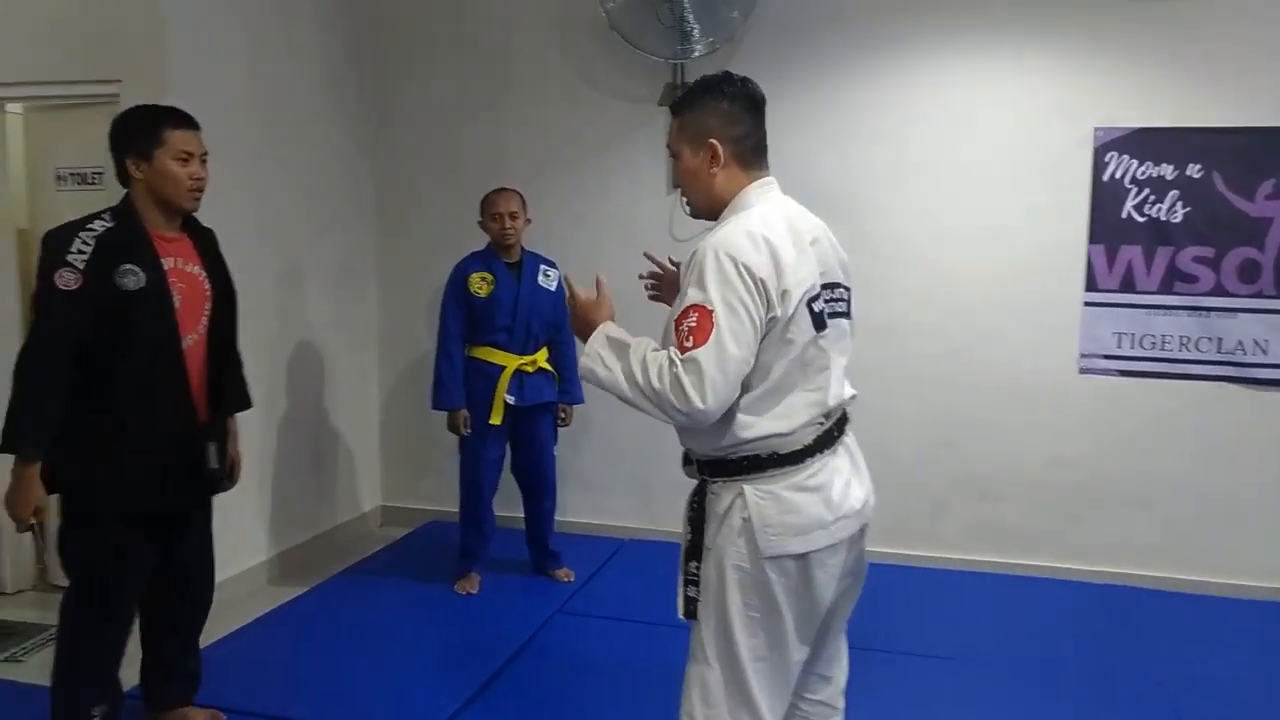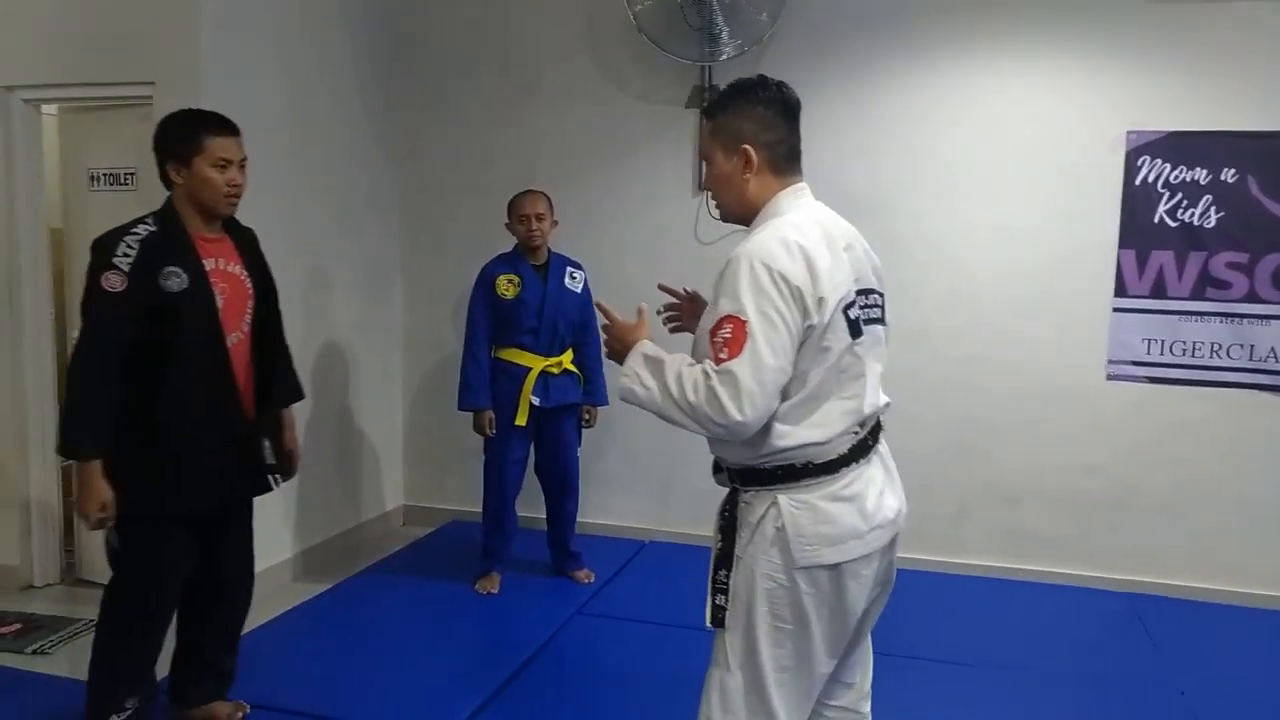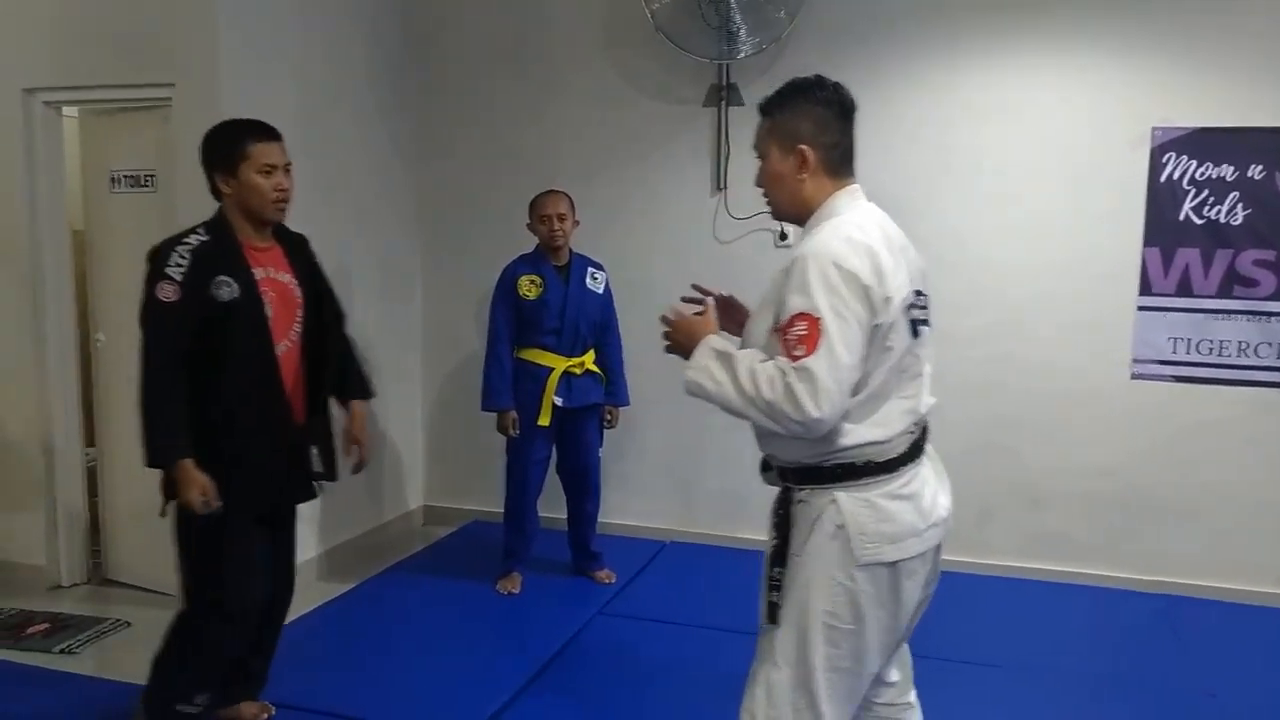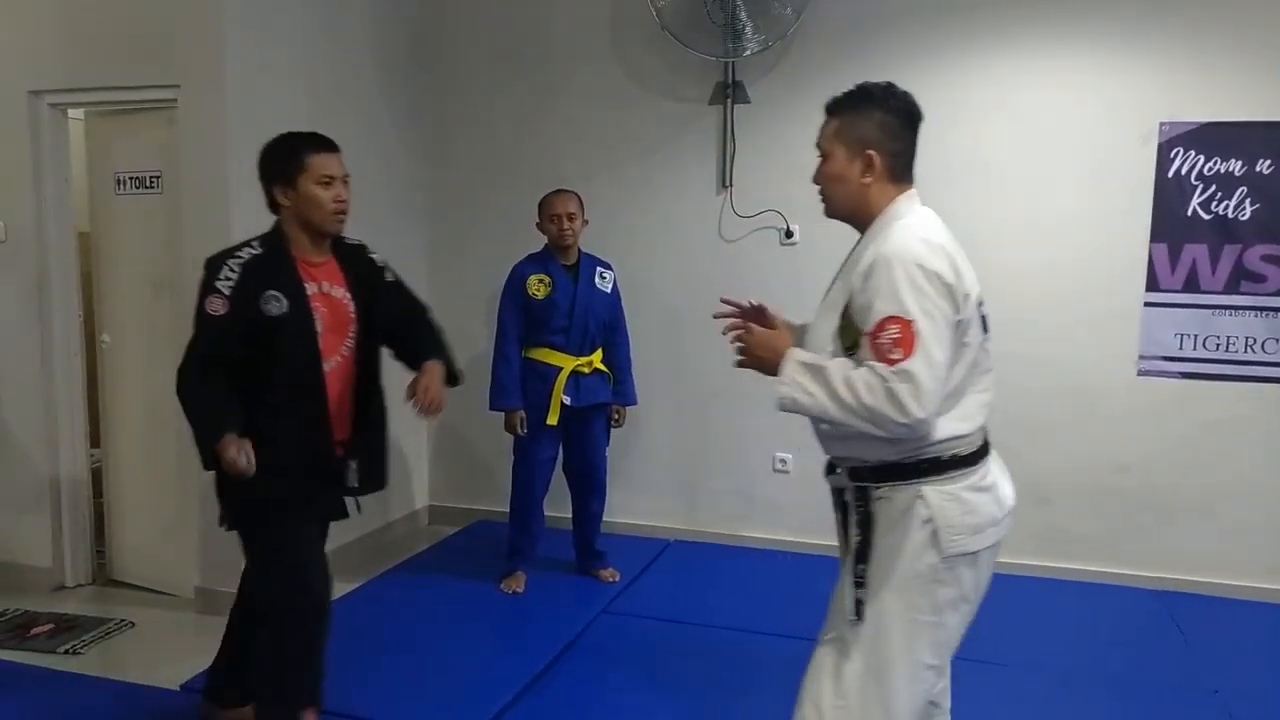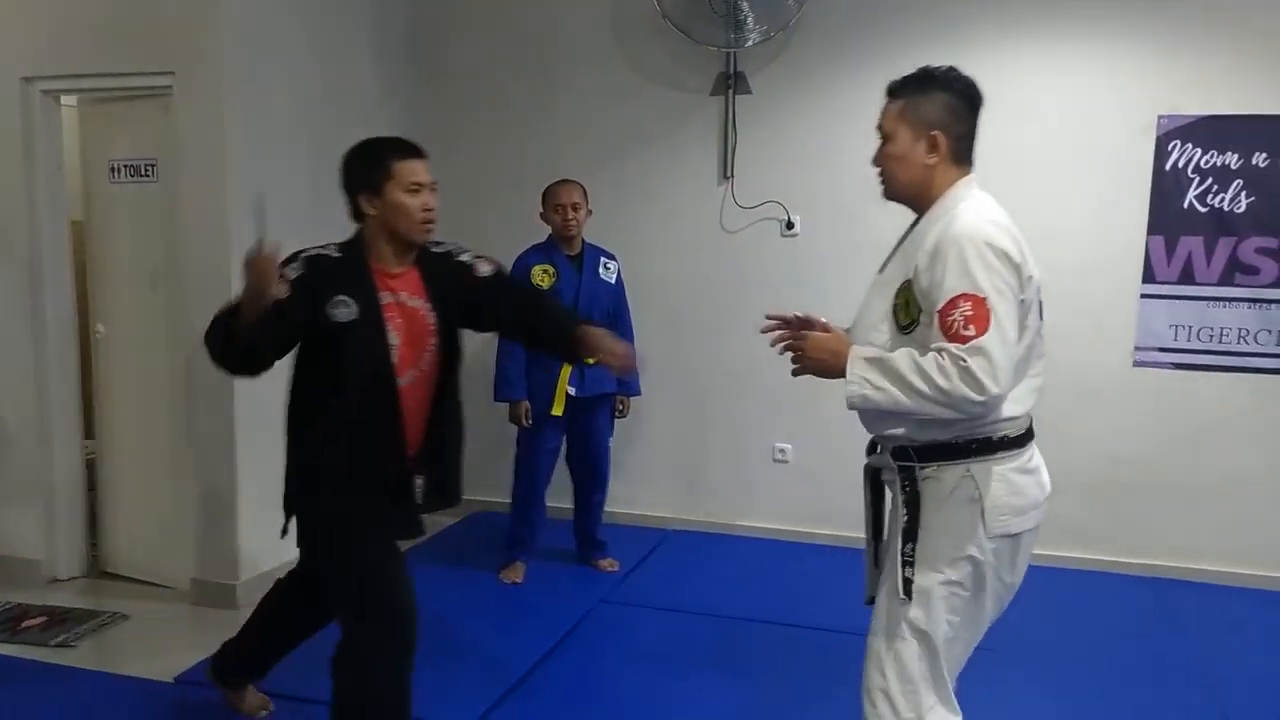
dt=0.2s
person 1, frame 1
left shoulder: (731, 248)
right shoulder: (812, 232)
left elbow: (696, 394)
left wrist: (601, 335)
right wrist: (695, 303)
left hip: (769, 508)
right hip: (829, 486)
person 1, frame 2
left shoulder: (766, 255)
right shoulder: (841, 237)
left elbow: (734, 405)
left wrist: (640, 354)
right wrist: (716, 325)
left hip: (800, 516)
right hip: (860, 495)
person 1, frame 3
left shoulder: (827, 254)
right shoulder: (875, 233)
left elbow: (806, 401)
left wrist: (707, 352)
right wrist: (753, 327)
left hip: (851, 516)
right hip: (891, 498)
person 1, frame 4
left shoulder: (902, 256)
right shoulder: (894, 242)
left elbow: (904, 401)
left wrist: (789, 365)
right wrist: (792, 337)
left hip: (926, 512)
right hip: (913, 501)
person 1, frame 5
left shoulder: (969, 235)
right shoulder: (939, 227)
left elbow: (973, 378)
left wrist: (847, 365)
right wrist: (842, 339)
left hip: (967, 489)
right hip: (937, 480)
right knee: (906, 656)
person 2, frame 1
left shoulder: (201, 243)
right shoulder: (87, 248)
left wrist: (228, 426)
left hip: (187, 456)
right hip: (113, 464)
left knee: (187, 587)
right knee: (103, 601)
person 2, frame 2
left shoulder: (243, 243)
right shoulder: (136, 251)
left elbow: (267, 336)
right elbow: (98, 364)
left wrist: (284, 414)
right wrist: (90, 464)
left hip: (235, 451)
right hip: (164, 461)
left knee: (226, 586)
right knee: (146, 594)
person 2, frame 3
left shoulder: (296, 252)
right shoulder: (187, 260)
left elbow: (327, 333)
right elbow: (163, 369)
left wrist: (355, 402)
right wrist: (180, 463)
left hip: (287, 456)
right hip: (220, 464)
left knee: (269, 590)
right knee: (228, 598)
person 2, frame 4
left shoulder: (359, 262)
right shoulder: (242, 272)
left elbow: (408, 319)
right elbow: (201, 368)
left wrist: (432, 362)
right wrist: (222, 434)
left hip: (331, 465)
right hip: (270, 469)
left knee: (273, 585)
right knee: (300, 596)
person 2, frame 5
left shoulder: (449, 270)
right shoulder: (320, 275)
left elbow: (524, 307)
right elbow: (239, 352)
left wrist: (588, 339)
right wrist: (252, 308)
left hip: (403, 479)
right hip: (339, 480)
left knee: (320, 587)
right knee: (385, 613)
left ankle: (234, 668)
person 3, frame 1
left shoulder: (546, 272)
right shoulder: (467, 271)
left elbow: (563, 338)
right elbow: (451, 341)
left wrist: (568, 394)
right wrist: (453, 401)
left hip: (537, 390)
right hip: (484, 389)
left knee: (541, 478)
right knee: (478, 481)
left ankle: (546, 557)
right ankle: (470, 565)
person 3, frame 2
left shoulder: (573, 274)
right shoulder: (494, 273)
left elbow: (588, 340)
right elbow: (477, 343)
left wrist: (592, 395)
right wrist: (479, 402)
left hip: (561, 391)
right hip: (510, 391)
left knee: (563, 479)
right knee: (502, 481)
left ankle: (567, 558)
right ankle: (492, 565)
person 3, frame 3
left shoulder: (594, 275)
right shoulder: (517, 274)
left elbow: (609, 340)
right elbow: (500, 343)
left wrist: (613, 396)
right wrist: (502, 402)
left hip: (583, 393)
right hip: (532, 391)
left knee: (585, 480)
right knee: (523, 481)
left ankle: (587, 558)
right ankle: (513, 565)
person 3, frame 4
left shoulder: (602, 274)
right shoulder: (525, 273)
left elbow: (617, 339)
right elbow: (508, 342)
left wrist: (621, 395)
right wrist: (511, 401)
left hip: (591, 391)
right hip: (540, 390)
left knee: (591, 479)
right knee: (530, 479)
left ankle: (591, 557)
right ankle: (517, 563)
person 3, frame 5
left shoulder: (606, 264)
right shoulder: (529, 263)
left elbow: (620, 330)
right elbow: (512, 334)
left wrist: (625, 385)
right wrist: (515, 393)
left hip: (594, 383)
right hip: (543, 382)
left knee: (593, 469)
right knee: (532, 470)
left ankle: (591, 547)
right ankle: (517, 554)
